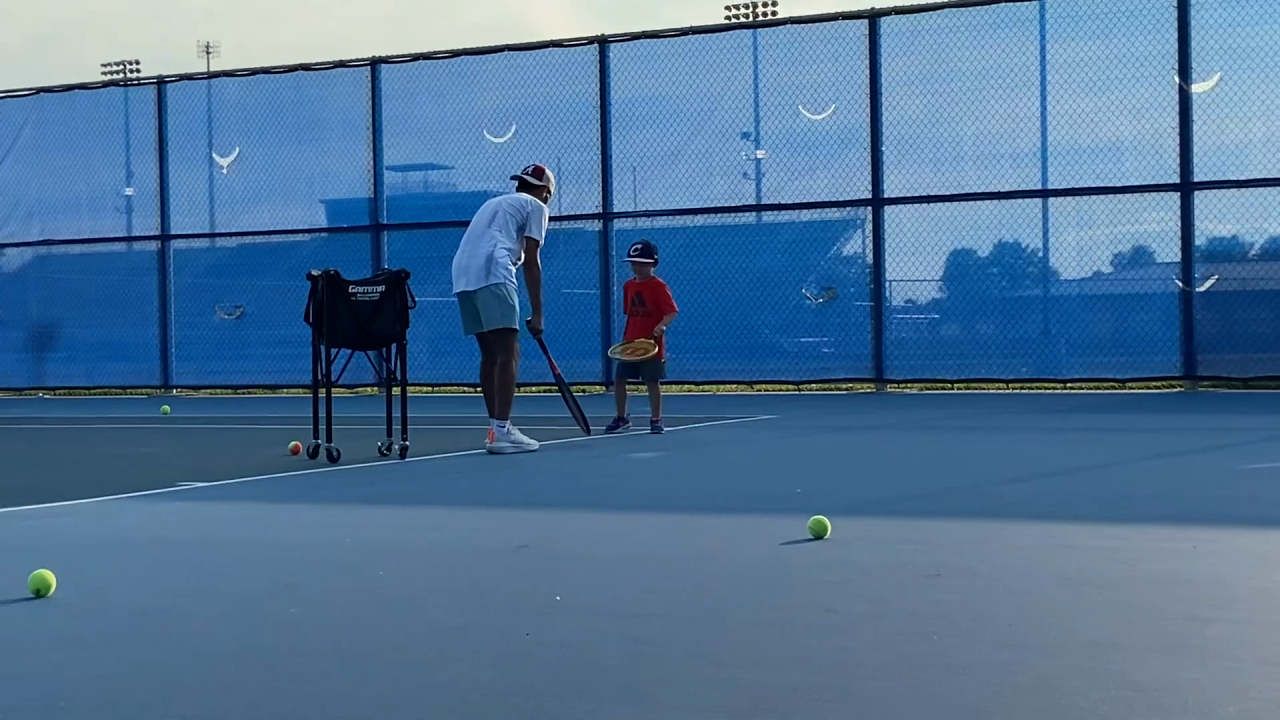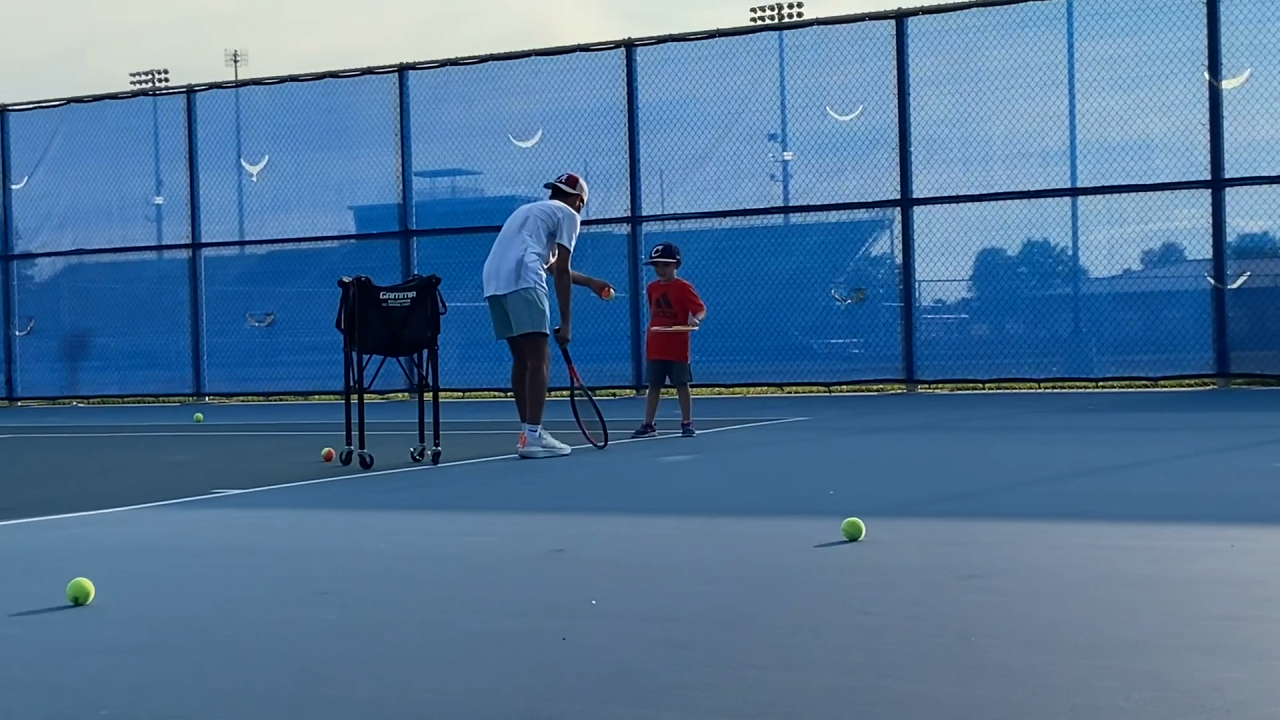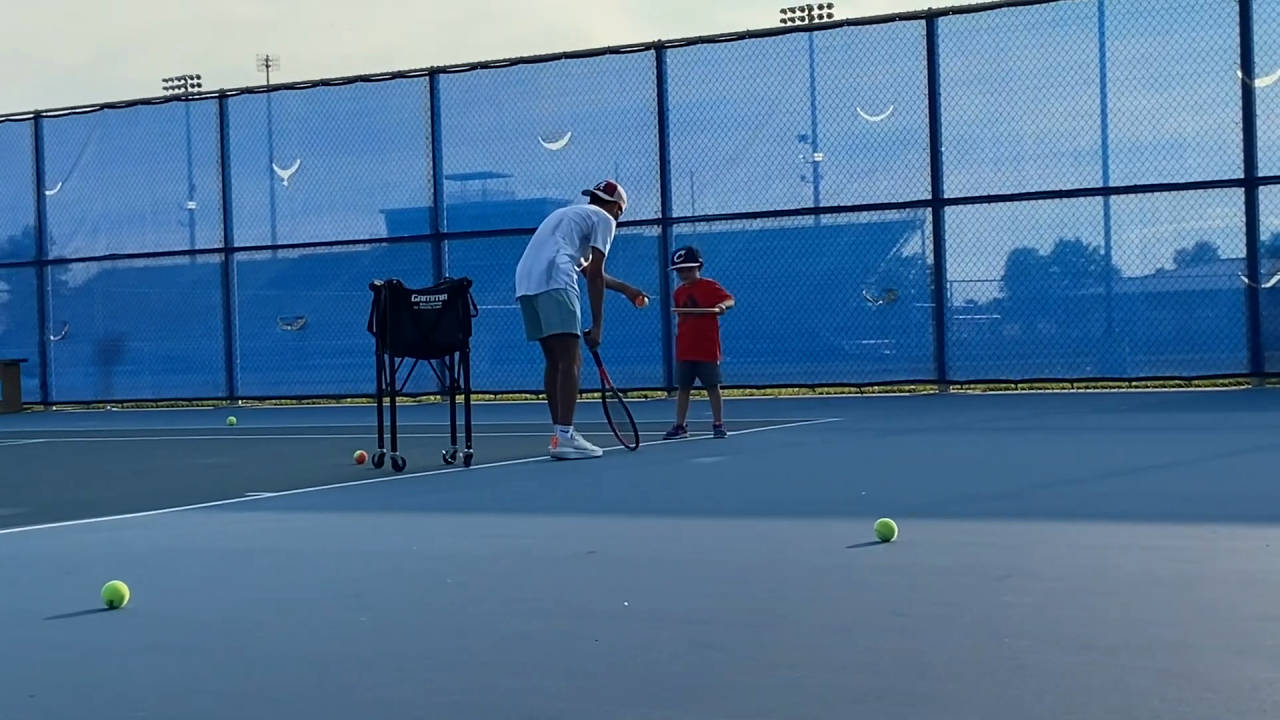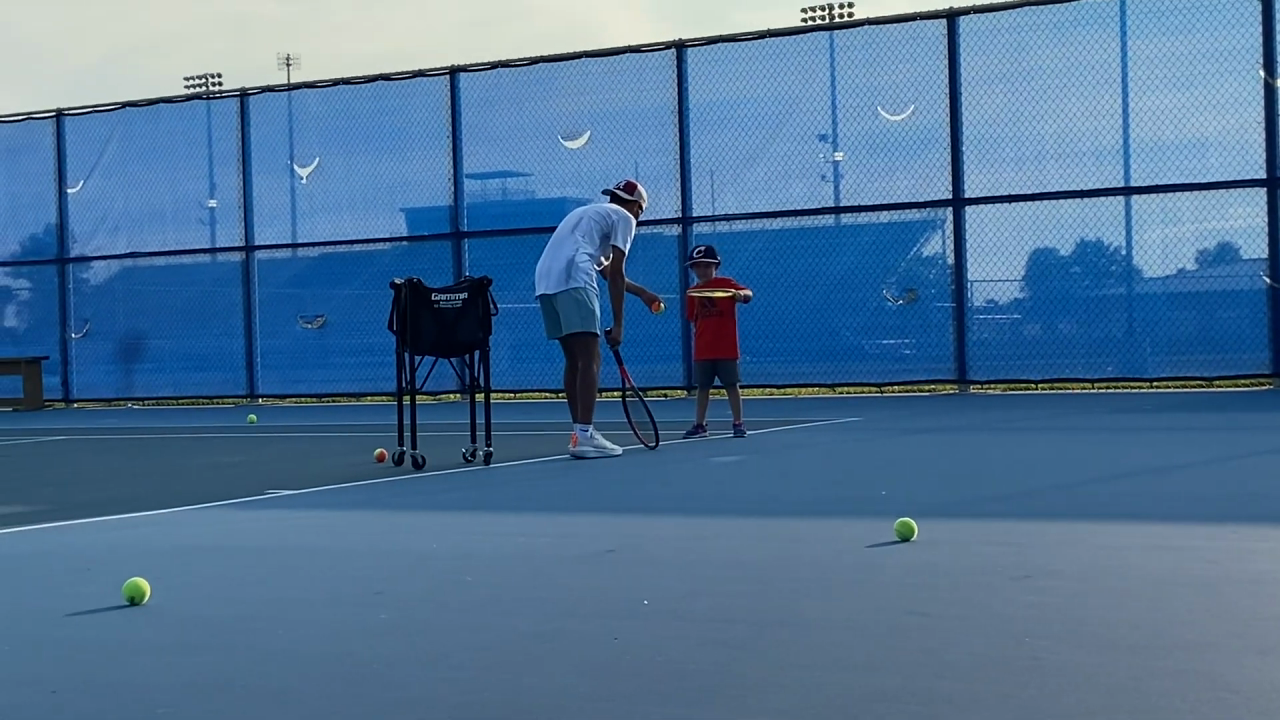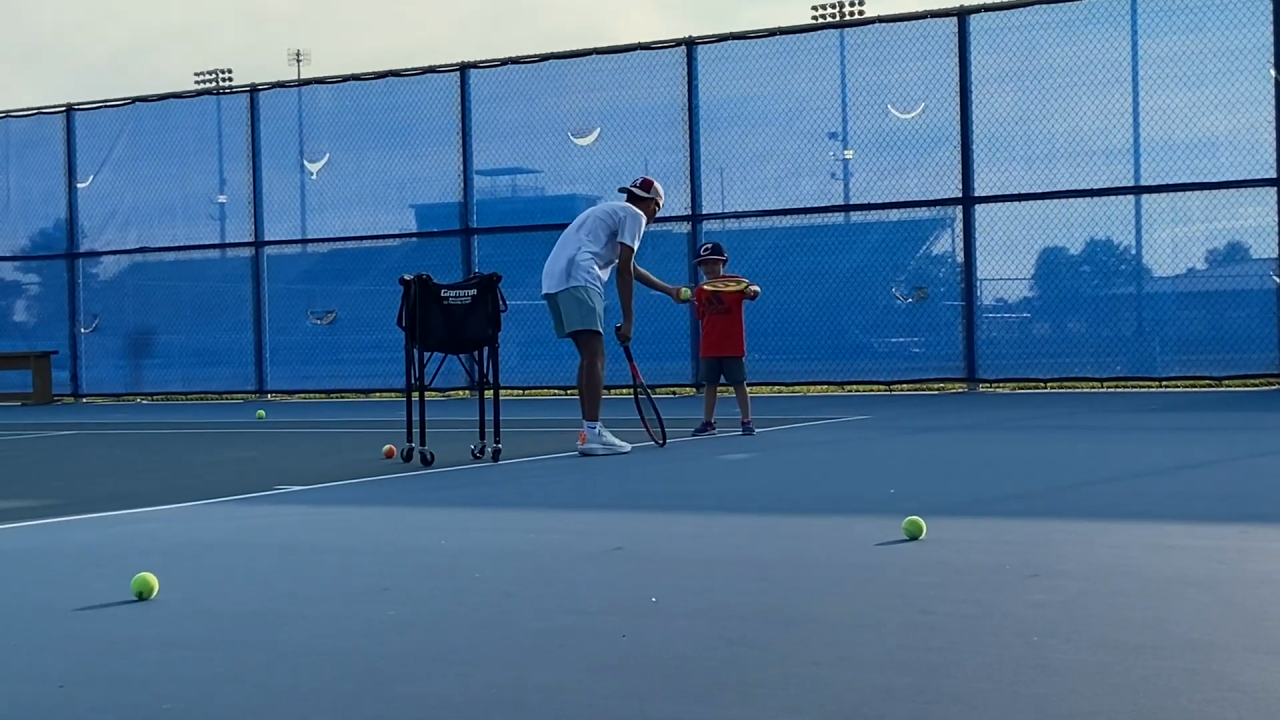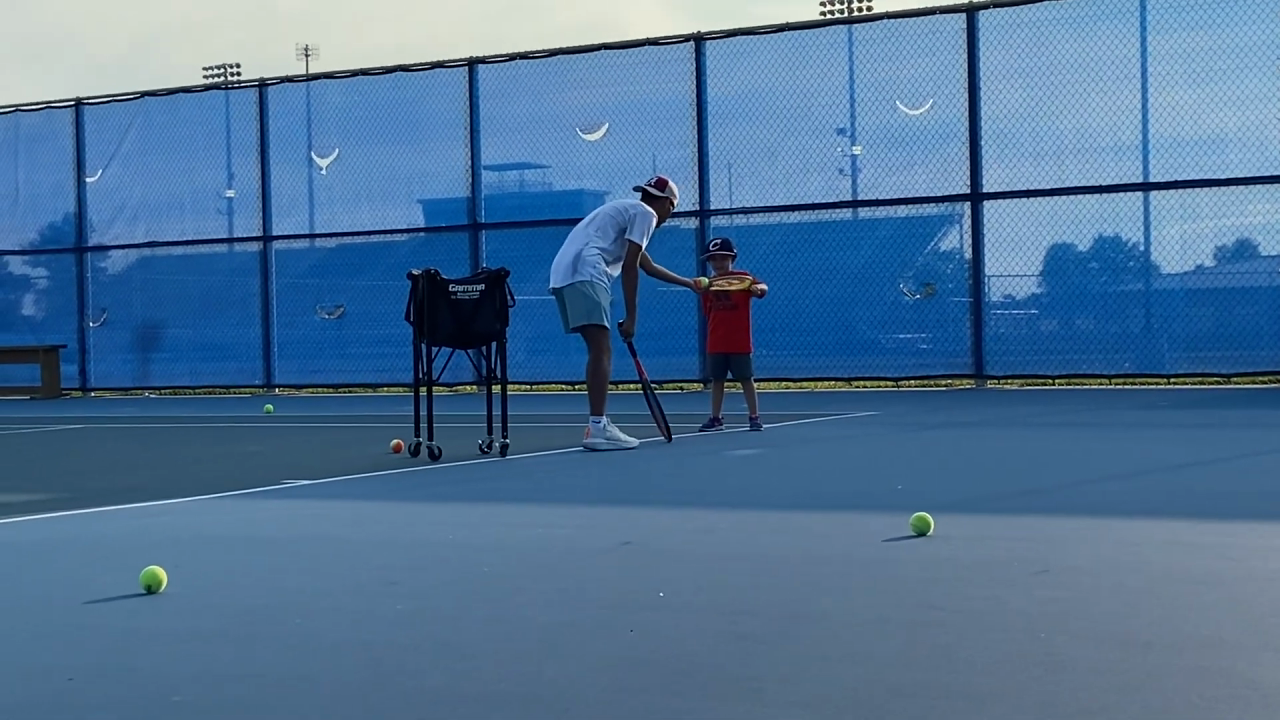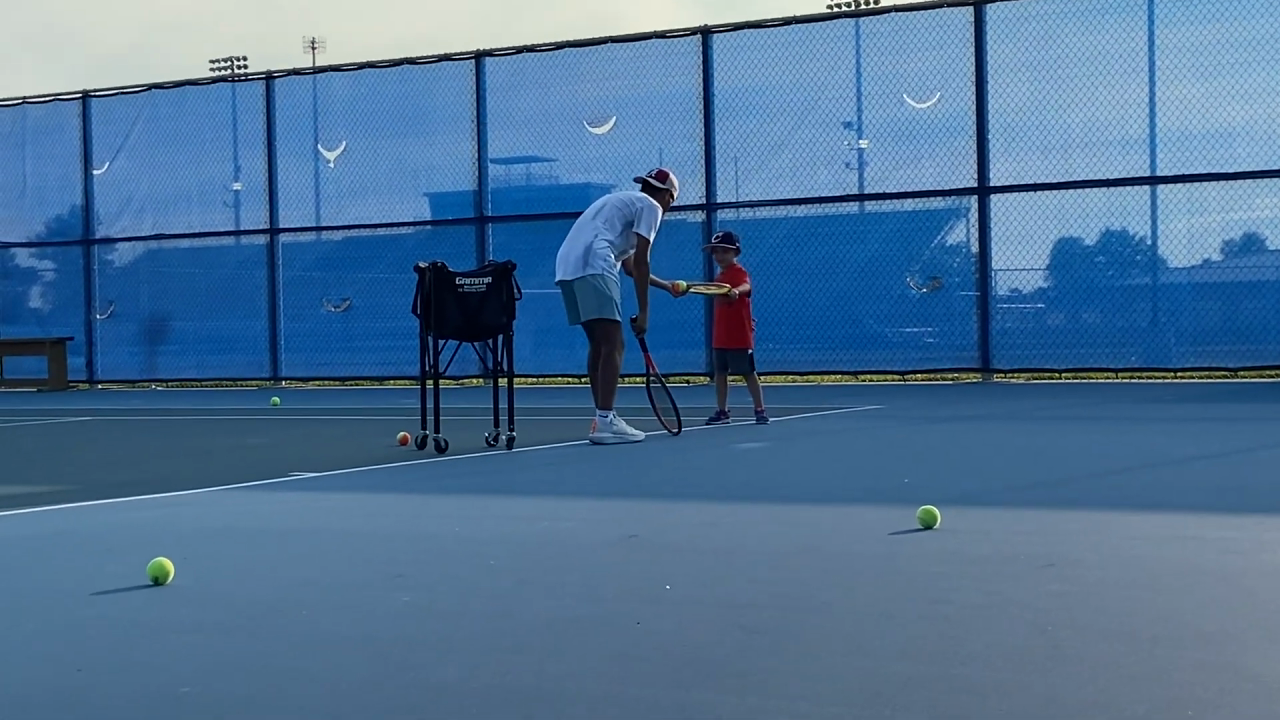
dt=0.7s
person 1, frame 1
left shoulder: (496, 203)
right shoulder: (536, 206)
right elbow: (531, 262)
right wrist: (537, 313)
left hip: (463, 276)
right hip: (492, 277)
left knee: (491, 355)
right knee: (508, 355)
left ankle: (497, 429)
right ankle: (501, 432)
person 1, frame 2
left shoulder: (530, 210)
right shoulder: (568, 214)
left elbow: (551, 266)
right elbow: (561, 271)
left wrist: (591, 283)
right wrist: (566, 322)
left hip: (494, 281)
right hip: (522, 282)
left knee: (523, 360)
right knee: (539, 360)
left ankle: (528, 433)
right ankle: (534, 437)
person 1, frame 3
left shoulder: (570, 214)
right shoulder: (604, 218)
left elbow: (587, 270)
right elbow: (594, 275)
left wrist: (626, 289)
right wrist: (597, 325)
left hip: (526, 282)
right hip: (553, 283)
left knee: (555, 361)
right knee: (570, 360)
left ankle: (560, 435)
right ankle: (565, 437)
person 1, frame 4
left shoulder: (589, 213)
right shoulder: (624, 217)
left elbow: (607, 271)
right elbow: (616, 274)
left wrist: (643, 293)
right wrist: (618, 324)
left hip: (545, 281)
right hip: (573, 281)
left knee: (575, 360)
right knee: (590, 359)
left ankle: (579, 433)
right ankle: (584, 436)
person 1, frame 5
left shoulder: (609, 212)
right shoulder: (634, 215)
left elbow: (632, 269)
right elbow: (624, 271)
left wrist: (669, 290)
right wrist: (628, 320)
left hip: (554, 279)
right hip: (578, 280)
left knee: (589, 356)
right knee: (595, 356)
left ankle: (590, 431)
right ankle: (592, 434)
person 1, frame 6
left shoulder: (626, 211)
right shoulder: (646, 214)
left elbow: (646, 266)
right elbow: (630, 268)
left wrist: (688, 283)
right wrist: (631, 317)
left hip: (563, 274)
right hip: (584, 275)
left knee: (598, 351)
right knee: (602, 351)
left ankle: (598, 426)
right ankle: (598, 428)
person 1, frame 7
left shoulder: (623, 202)
right shoulder: (650, 206)
left elbow: (629, 265)
right elbow: (640, 261)
left wrist: (666, 286)
right wrist: (643, 312)
left hip: (567, 267)
right hip: (592, 268)
left knee: (599, 345)
right knee: (613, 345)
left ankle: (603, 419)
right ankle: (605, 422)
person 2, frame 1
left shoulder: (659, 286)
right shoulder: (628, 285)
left elbow: (672, 312)
left wrist: (663, 325)
right wrist: (627, 337)
right hip: (630, 343)
left knee: (652, 382)
right knee: (619, 379)
left ankle: (656, 420)
right ankle: (621, 418)
person 2, frame 2
left shoulder: (684, 287)
right shoulder: (652, 288)
left elbow: (701, 309)
left wrist: (696, 319)
right wrist: (654, 326)
left hip: (678, 347)
right hip: (655, 347)
left knee: (682, 385)
right knee: (653, 386)
left ankle: (687, 423)
right ankle: (649, 424)
person 2, frame 3
left shoulder: (710, 285)
right shoulder: (679, 292)
left elbow: (730, 300)
left wrist: (723, 305)
right wrist: (683, 325)
left hip: (707, 348)
right hip: (685, 349)
left knee: (712, 386)
right knee: (683, 387)
left ankle: (718, 424)
right ankle: (680, 426)
person 2, frame 4
left shoulder: (726, 283)
right shoulder: (692, 292)
left elbow: (748, 294)
left wrist: (741, 293)
right wrist: (697, 327)
left hip: (726, 348)
right hip: (702, 350)
left knee: (732, 385)
right knee: (702, 387)
left ankle: (738, 424)
right ankle: (700, 425)
person 2, frame 5
left shoulder: (734, 281)
right shoulder: (700, 291)
left elbow: (756, 290)
right elbow: (702, 318)
left wrist: (751, 290)
right wrist: (705, 340)
left hip: (733, 346)
right hip: (709, 348)
left knee: (739, 383)
right knee: (709, 384)
left ankle: (747, 421)
right ankle: (708, 423)
person 2, frame 6
left shoulder: (742, 277)
left elbow: (763, 288)
right elbow: (709, 313)
left wrist: (757, 288)
left hip: (740, 341)
right hip: (716, 343)
left knee: (746, 378)
right knee: (717, 379)
left ankle: (754, 417)
right ankle: (716, 418)
person 2, frame 7
left shoulder: (739, 271)
right shoulder: (719, 277)
left elbow: (746, 286)
left wrist: (736, 290)
left hip: (739, 335)
right hip: (721, 336)
left knee: (748, 372)
right knee: (720, 373)
left ankle: (760, 410)
right ankle: (722, 412)
